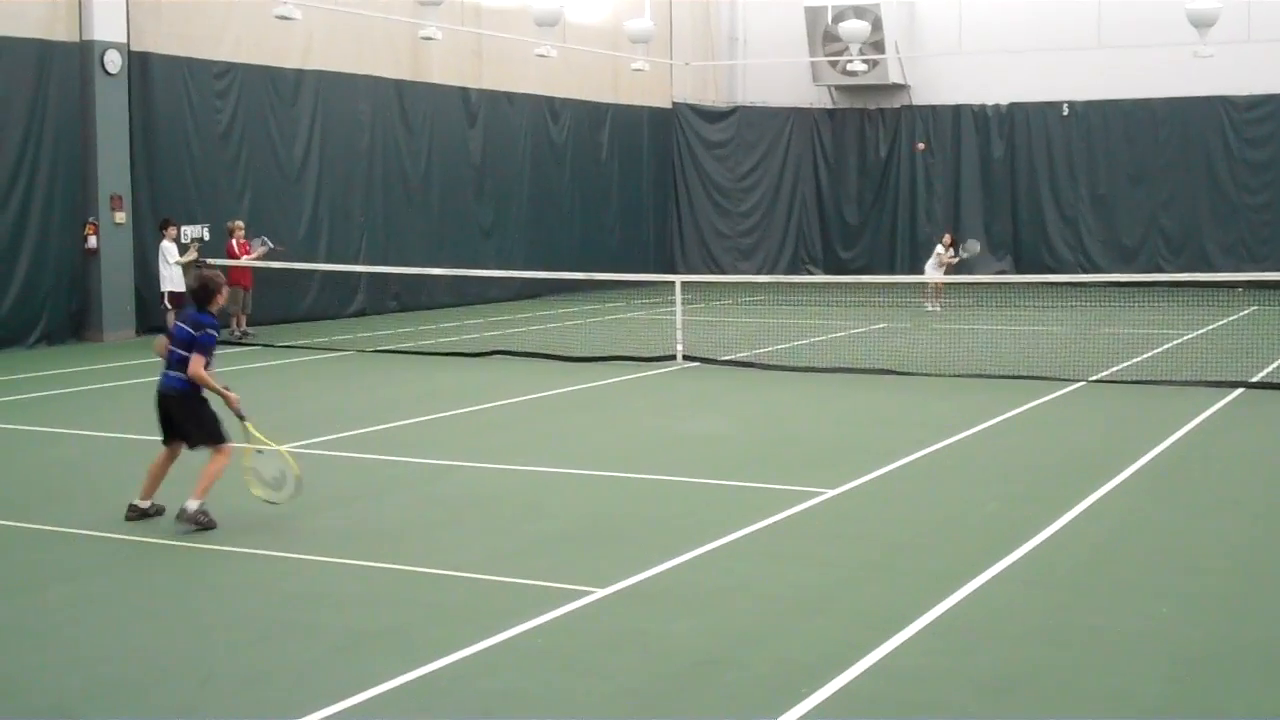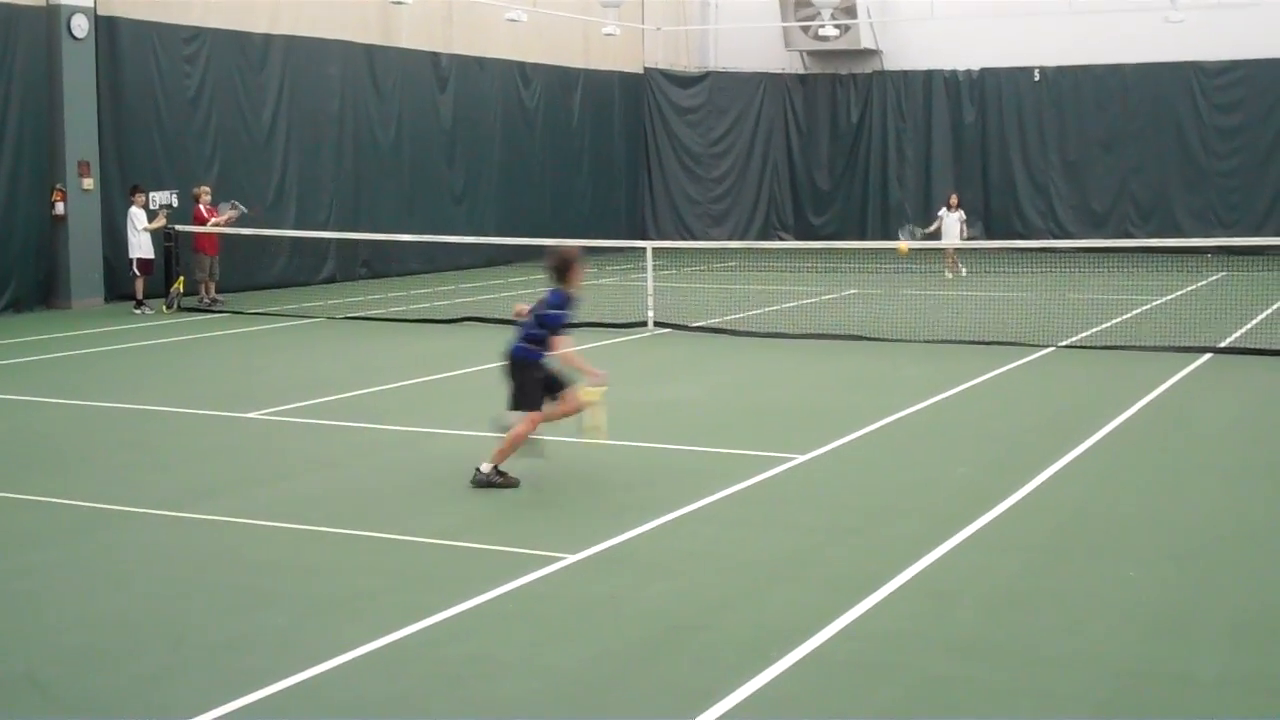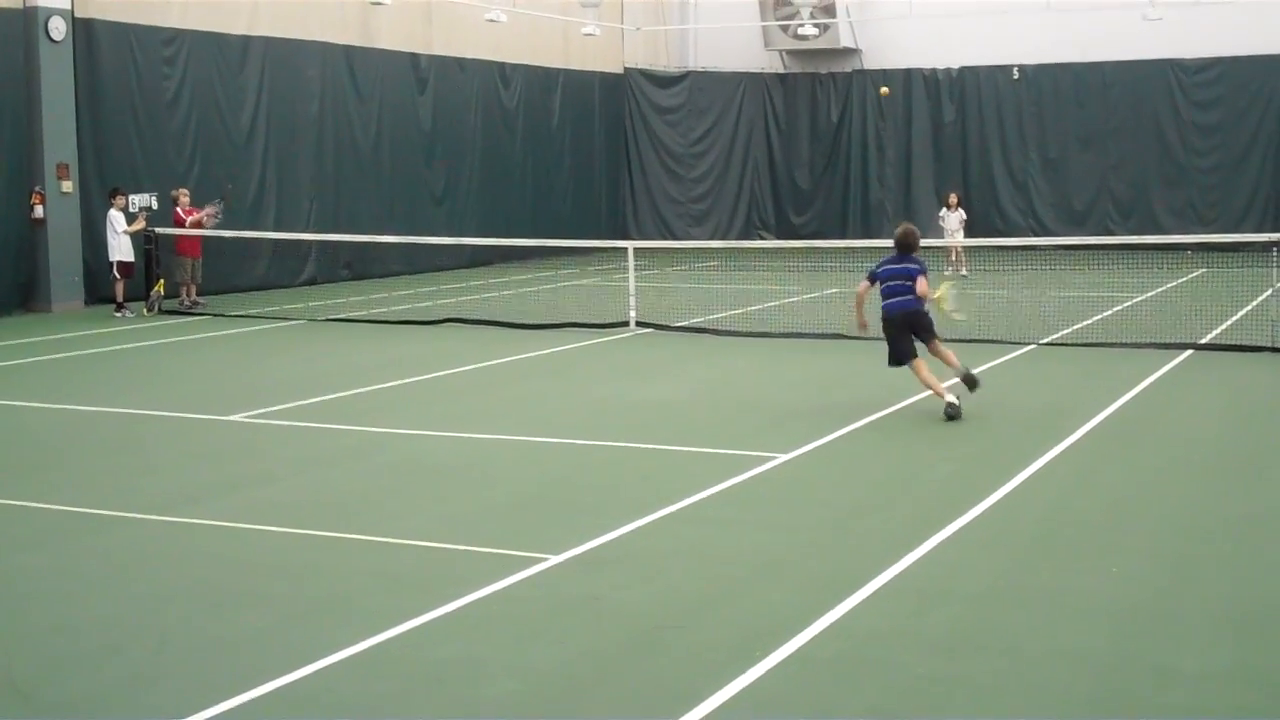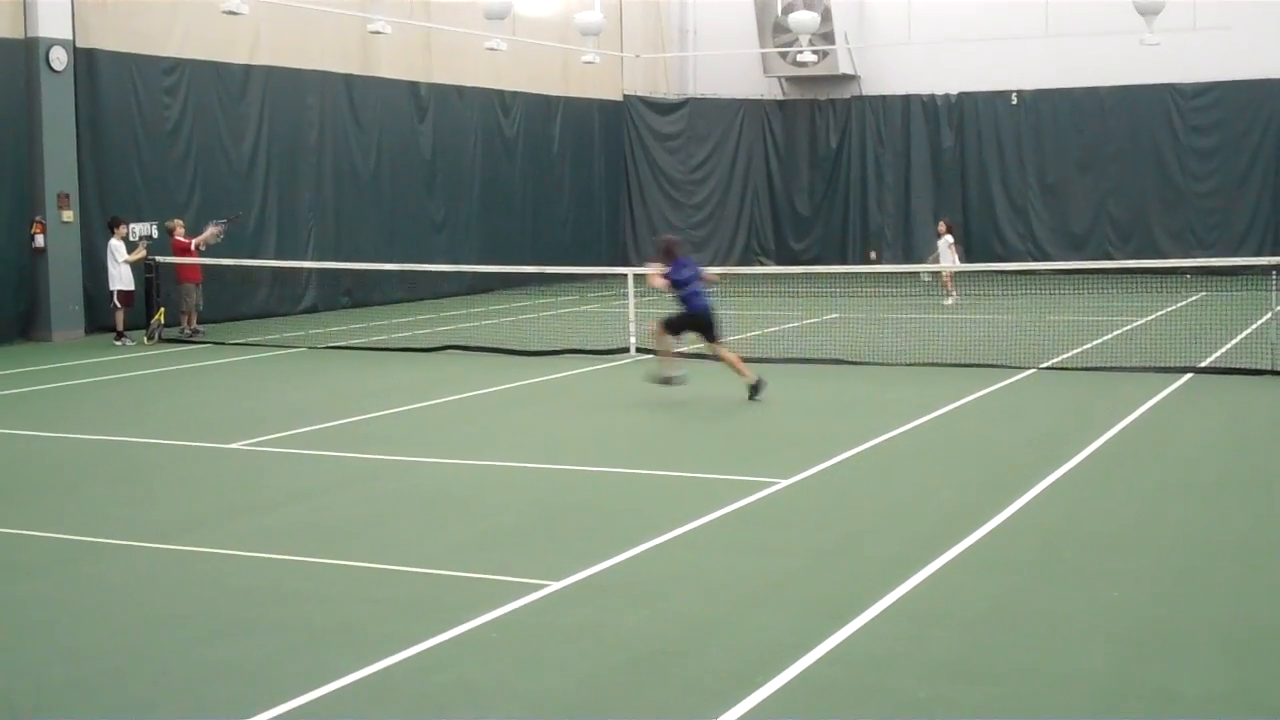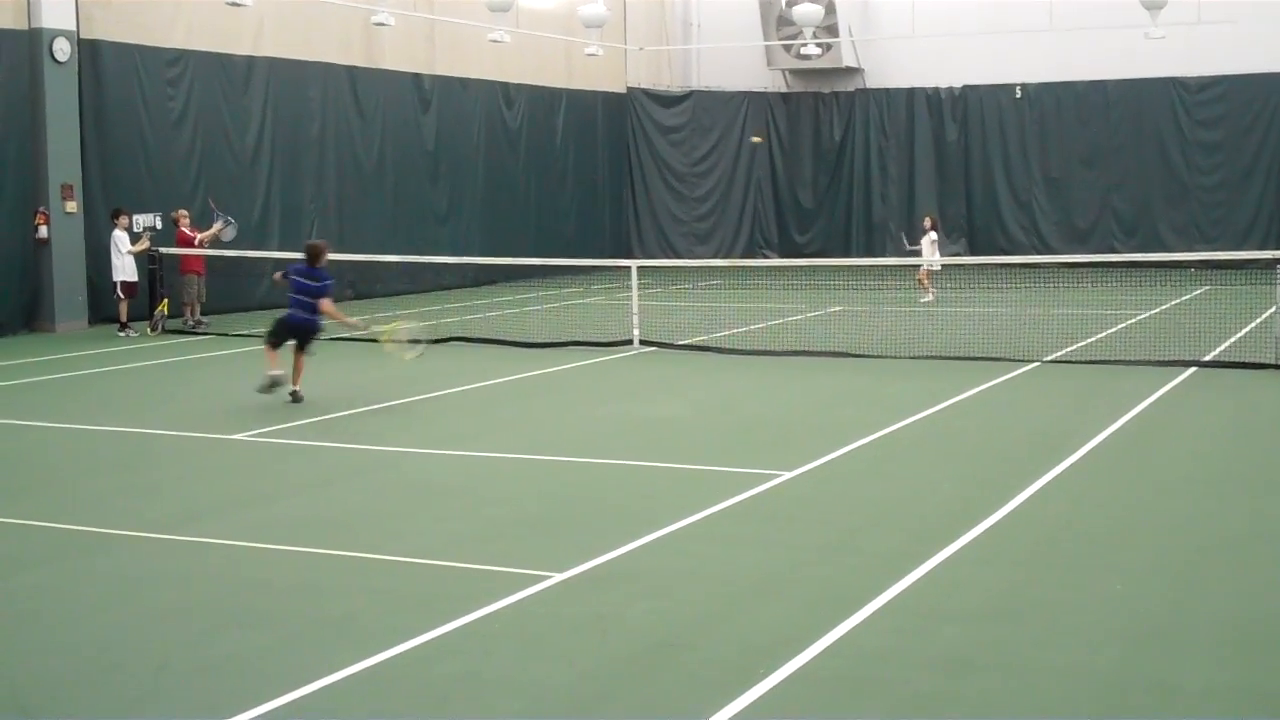
dt=1s
person 1, frame 1
left shoulder: (186, 315)
right shoulder: (207, 327)
left elbow: (162, 349)
right elbow: (195, 372)
right wrist: (224, 394)
left hip: (166, 390)
right hip: (186, 395)
left knee: (172, 448)
right knee: (222, 450)
left ankle: (141, 504)
right ankle: (193, 507)
person 1, frame 2
left shoulder: (560, 297)
right shoulder: (556, 305)
right elbow: (561, 349)
left wrist: (527, 313)
right wrist: (590, 371)
left hip: (532, 360)
right hip: (523, 361)
left knee: (575, 402)
right knee: (532, 419)
left ankle: (517, 430)
right ankle: (487, 471)
person 1, frame 3
left shoulder: (882, 265)
right shoulder: (918, 265)
left elbow: (861, 291)
right elbow: (922, 291)
left wrist: (860, 317)
right wrist: (931, 296)
left hip: (890, 318)
right hip: (914, 313)
left knee: (918, 365)
right knee: (935, 346)
left ankle: (949, 399)
right ankle: (961, 371)
person 1, frame 4
left shoulder: (672, 270)
right shoulder: (688, 263)
left elbow: (661, 285)
right elbow: (711, 278)
left wrist: (652, 274)
left hip: (694, 313)
right hip: (705, 310)
left knee: (659, 328)
right knee: (718, 349)
left ankle: (667, 373)
right ankle: (752, 381)
person 1, frame 5
left shoulder: (295, 270)
right shoulder: (324, 278)
left elbow: (277, 277)
right elbow: (325, 308)
right wrist: (346, 320)
left hip: (290, 320)
right hip: (310, 325)
left knee: (270, 346)
right knee: (299, 352)
left ankle: (275, 373)
right ankle: (296, 389)
